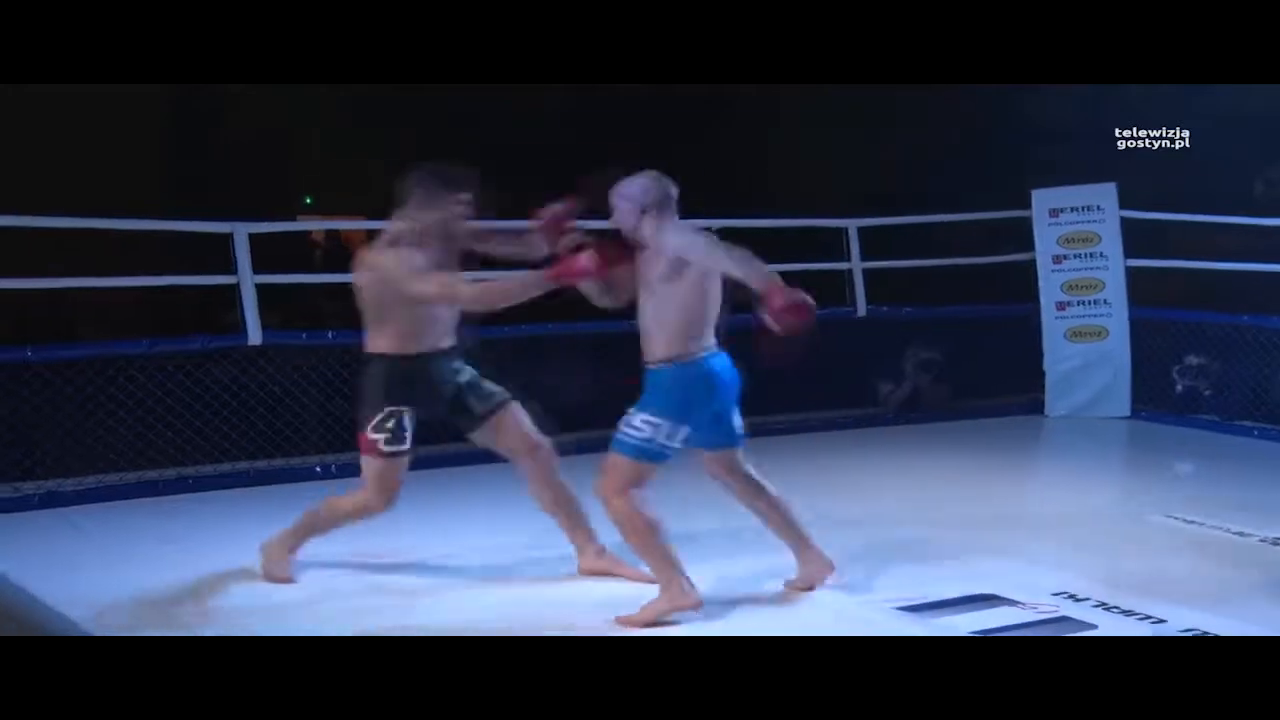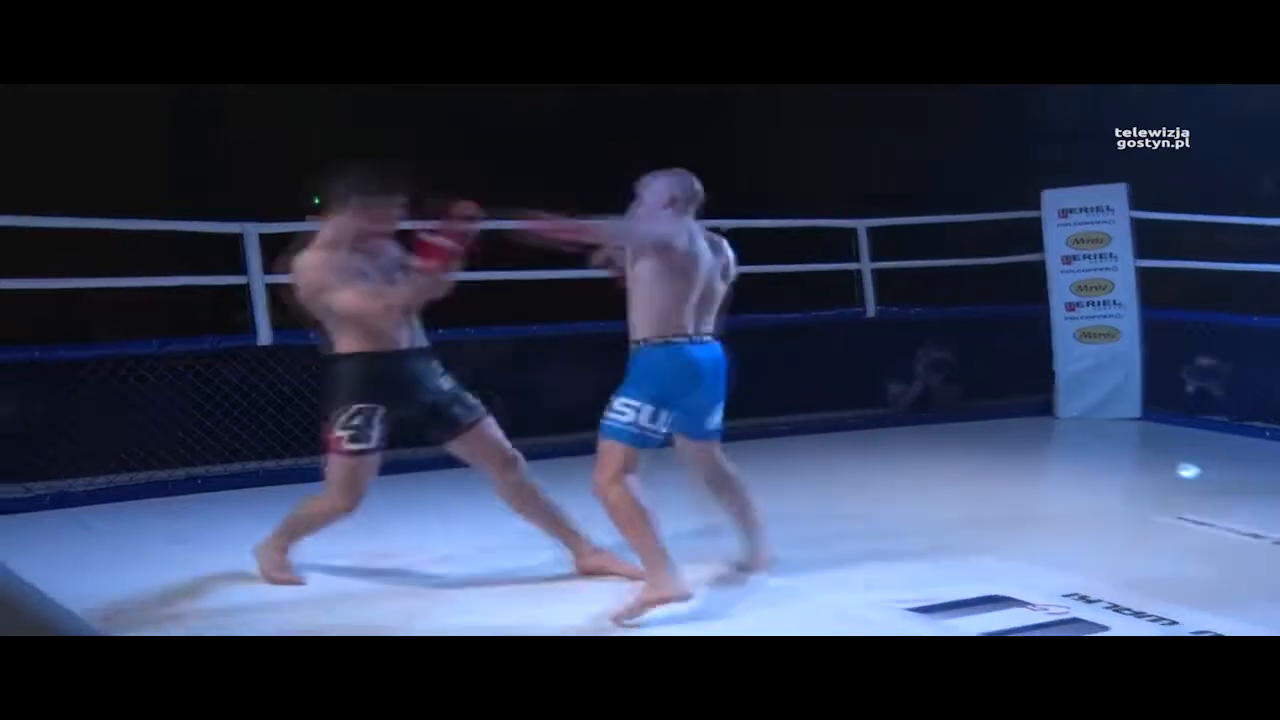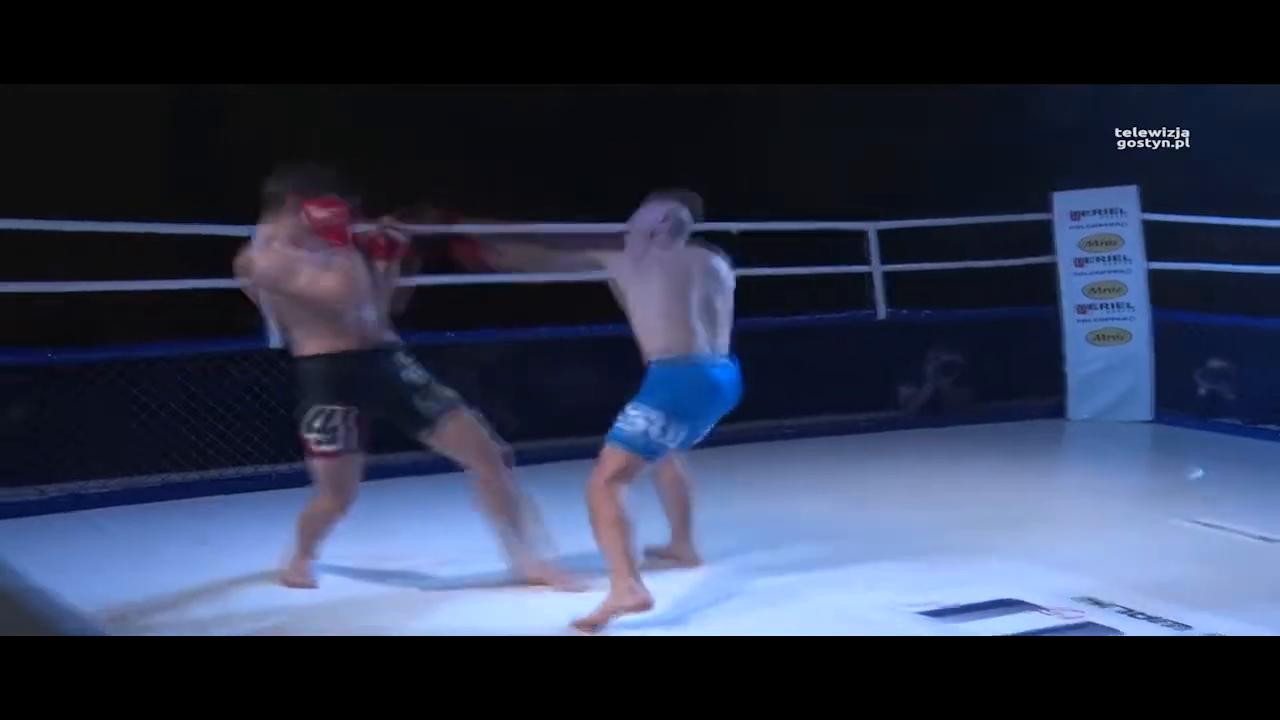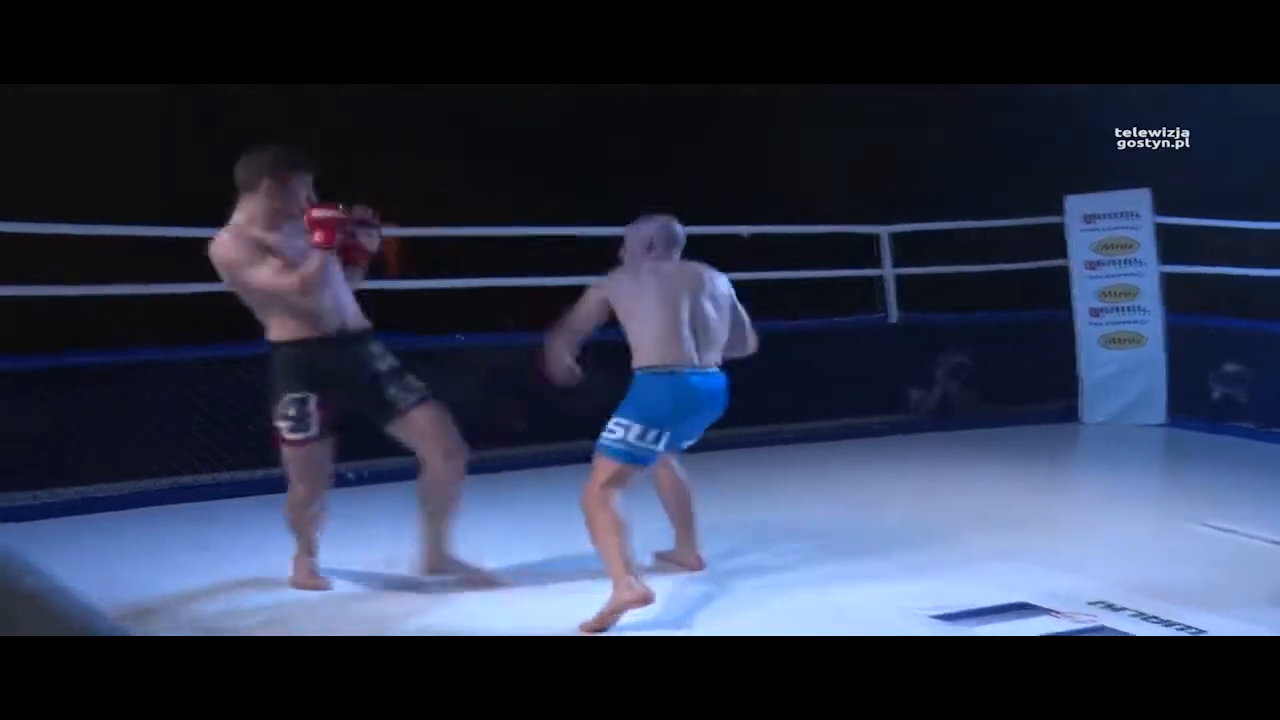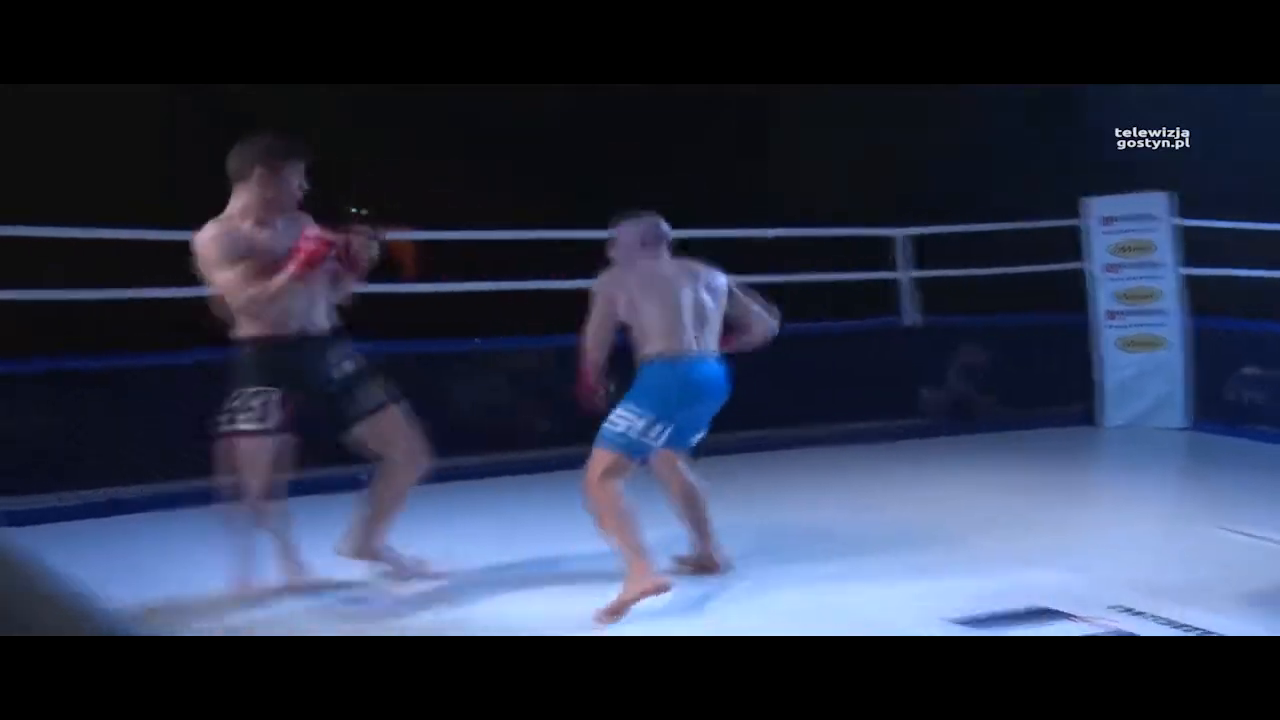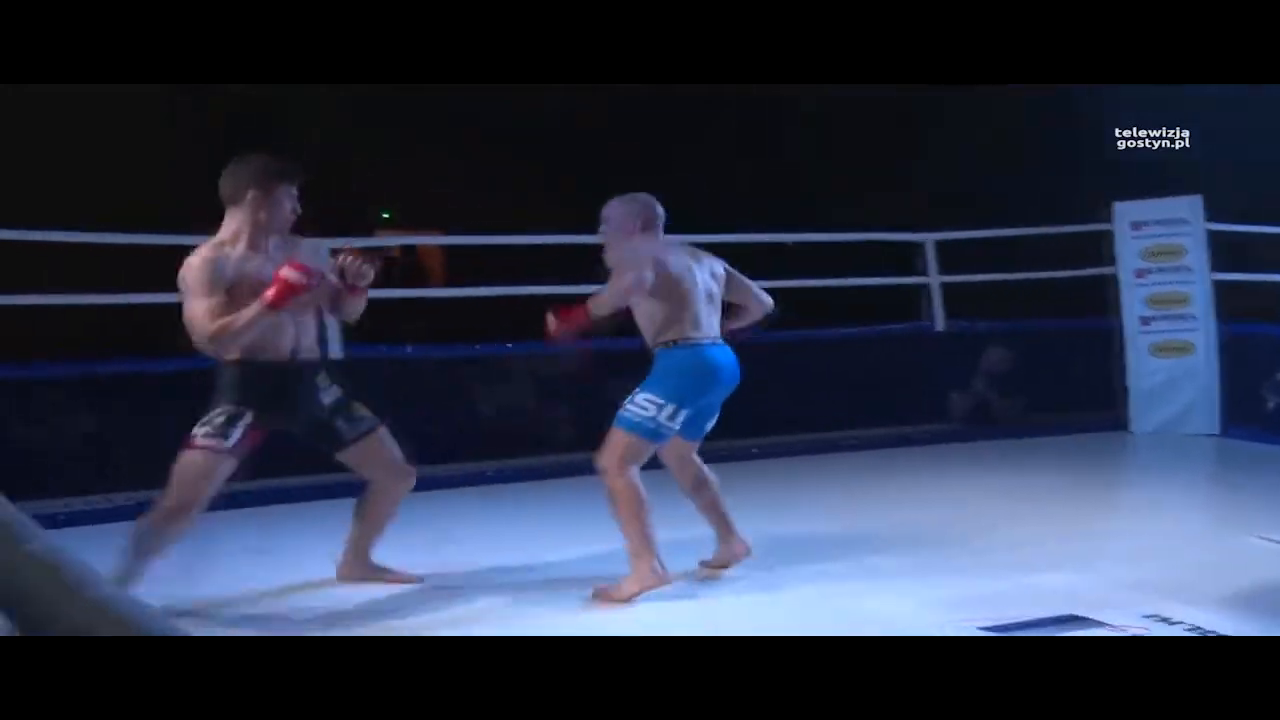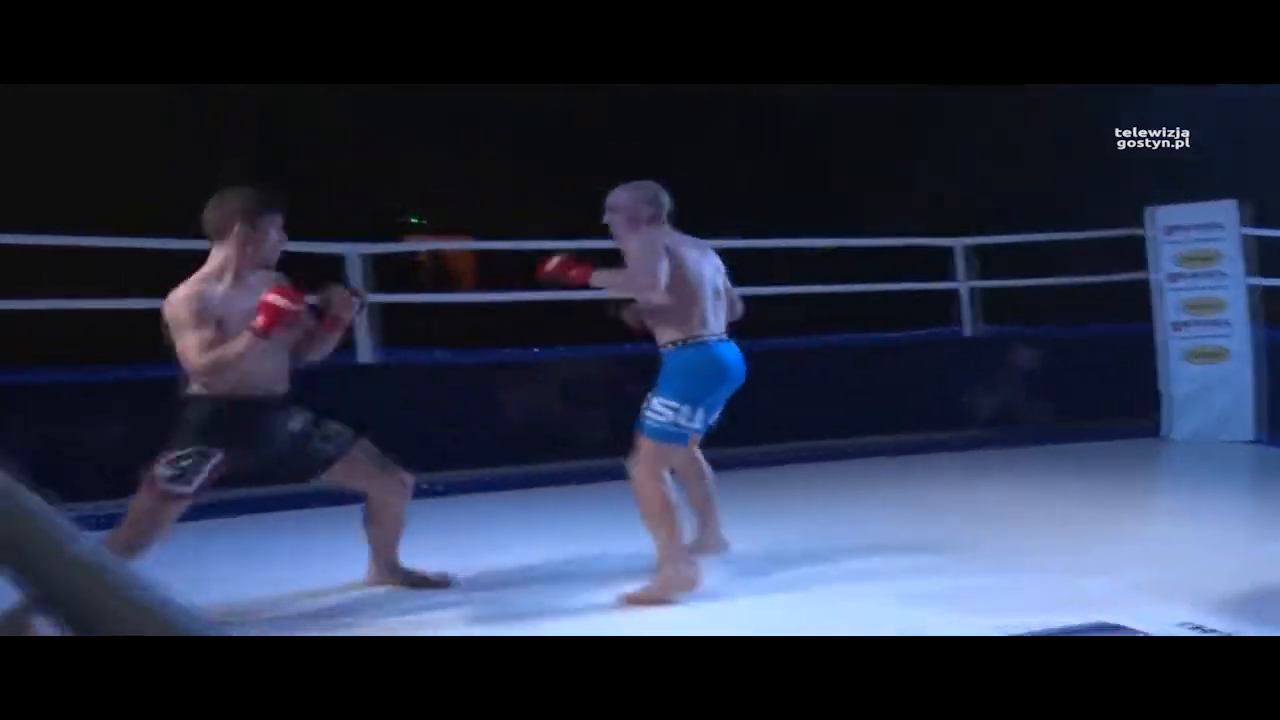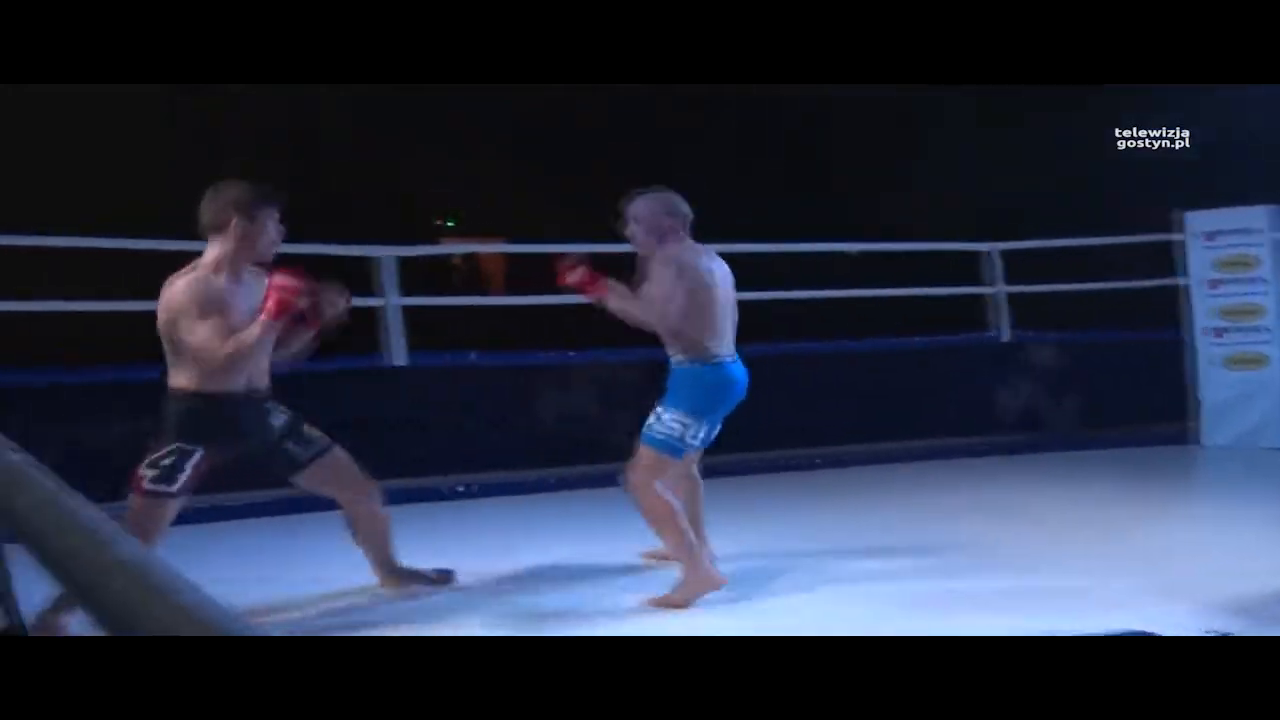
dt=0.1s
person 1, frame 1
left shoulder: (443, 238)
right shoulder: (385, 260)
left elbow: (528, 249)
right elbow: (473, 298)
left wrist: (550, 226)
right wrist: (558, 275)
left hip: (447, 368)
right hip: (396, 379)
left knee: (536, 451)
right knee: (379, 497)
left ankle: (592, 553)
right ankle: (283, 544)
person 1, frame 2
left shoulder: (380, 247)
right shoulder: (314, 265)
left elbow: (429, 289)
right elbow: (375, 313)
right wrist: (431, 272)
left hip: (420, 368)
right hip: (364, 378)
left knee: (505, 463)
right knee: (344, 497)
left ankle: (585, 553)
right ankle: (275, 546)
person 1, frame 3
left shoulder: (326, 245)
right shoulder: (262, 260)
left elbow: (379, 297)
right elbow: (345, 293)
left wrist: (386, 257)
right wrist: (338, 239)
left hip: (390, 364)
right hip: (331, 376)
left knee: (486, 455)
right knee: (336, 498)
left ankle: (527, 559)
right ankle: (301, 556)
person 1, frame 4
left shoulder: (305, 228)
right shoulder: (230, 246)
right elbow: (298, 291)
left wrist: (360, 245)
right wrist: (326, 244)
left hip: (364, 352)
right hip: (303, 362)
left knee: (448, 453)
right knee: (311, 485)
left ankle: (438, 554)
right ankle: (306, 557)
person 1, frame 5
left shoulder: (300, 224)
right shoulder: (216, 240)
left elbow: (337, 293)
right elbow: (249, 306)
left wrist: (355, 262)
right wrist: (306, 263)
left hip: (329, 353)
right hip: (265, 362)
left knee: (410, 457)
right knee: (249, 485)
left ankle: (366, 540)
right ankle: (282, 555)
person 1, frame 6
left shoulder: (306, 250)
right shoulder: (203, 266)
left elbow: (345, 313)
right elbow: (209, 340)
left wrist: (356, 285)
right wrist: (272, 300)
left hip: (310, 383)
right hip: (248, 387)
left knee: (396, 477)
right knee: (180, 506)
left ankle: (355, 564)
right ankle: (120, 584)
person 1, frame 7
left shoulder: (273, 286)
right shoulder: (189, 301)
left elbow: (309, 352)
right elbow: (209, 374)
left wrist: (335, 319)
right wrist: (262, 328)
left hip: (279, 416)
right hip: (213, 423)
left knee: (394, 485)
right knee: (134, 538)
left ankle: (385, 568)
person 1, frame 8
left shoulder: (260, 280)
right shoulder: (188, 292)
left elbow: (282, 351)
right elbow: (224, 362)
left wrist: (321, 317)
right wrist: (275, 311)
left hip: (260, 412)
right hip: (198, 420)
left knee: (363, 493)
right knee: (133, 539)
left ankle: (388, 570)
right ankle: (56, 611)
person 2, frame 1
left shoulder: (676, 238)
right shoulder: (649, 250)
left elbow: (733, 259)
right elbow: (608, 297)
left wrist: (776, 292)
left hip: (677, 383)
right hip: (712, 372)
left knee: (614, 488)
right knee: (734, 472)
left ankle: (676, 590)
right ankle: (812, 560)
person 2, frame 2
left shoulder: (665, 228)
right shoulder: (720, 247)
left elbow: (613, 231)
right wrist: (620, 261)
left hip: (661, 366)
right hip: (704, 359)
left knee: (608, 479)
right knee: (706, 456)
left ankle: (661, 578)
right ankle: (754, 545)
person 2, frame 3
left shoulder: (632, 258)
right shoulder: (717, 265)
left elbow: (554, 255)
left wrist: (487, 249)
left hip: (677, 383)
right hip: (724, 379)
left knee: (603, 485)
right knee: (667, 456)
left ankle: (626, 589)
right ankle: (682, 545)
person 2, frame 4
left shoulder: (618, 281)
right shoulder: (715, 281)
left elbow: (564, 336)
right elbow: (746, 344)
left wrist: (557, 361)
left hip: (658, 391)
right hip: (709, 390)
left knee: (597, 490)
right knee: (660, 460)
left ankle: (627, 585)
right ankle: (688, 549)
person 2, frame 5
left shoulder: (614, 278)
right shoulder: (710, 276)
left elbow: (597, 337)
right elbow: (766, 325)
left wrist: (591, 383)
left hip: (665, 381)
right hip: (709, 379)
left knee: (599, 480)
right knee: (667, 461)
left ankle: (640, 574)
right ankle: (707, 552)
person 2, frame 6
left shoulder: (626, 252)
right shoulder: (706, 260)
left elbow: (636, 284)
right elbow: (762, 304)
left wrist: (576, 316)
left hip: (683, 367)
right hip: (720, 363)
left knee: (614, 463)
right knee: (679, 456)
left ankle: (644, 568)
right ankle: (730, 542)
person 2, frame 7
left shoulder: (645, 242)
right shoulder: (702, 251)
left elbow: (651, 284)
right elbow: (732, 308)
left wrist: (579, 274)
left hip: (690, 365)
right hip: (720, 358)
left knee: (645, 471)
right knee: (682, 450)
left ankle: (676, 571)
right ankle: (709, 533)
person 2, frame 8
left shoulder: (670, 259)
right shoulder: (707, 261)
left elbow: (657, 316)
left wrist: (596, 290)
right wrist: (615, 290)
left hip: (701, 380)
right hip: (718, 374)
left knee: (641, 481)
right knee: (677, 465)
left ankle: (699, 571)
right ankle: (690, 547)
